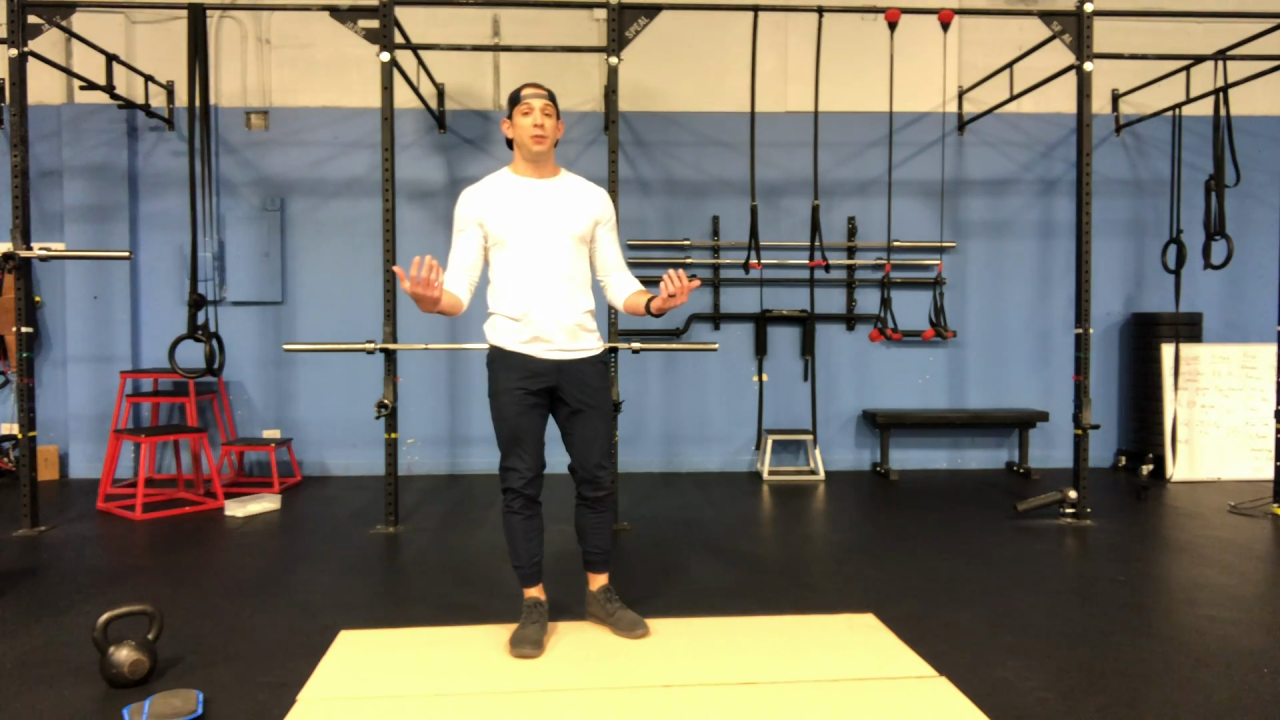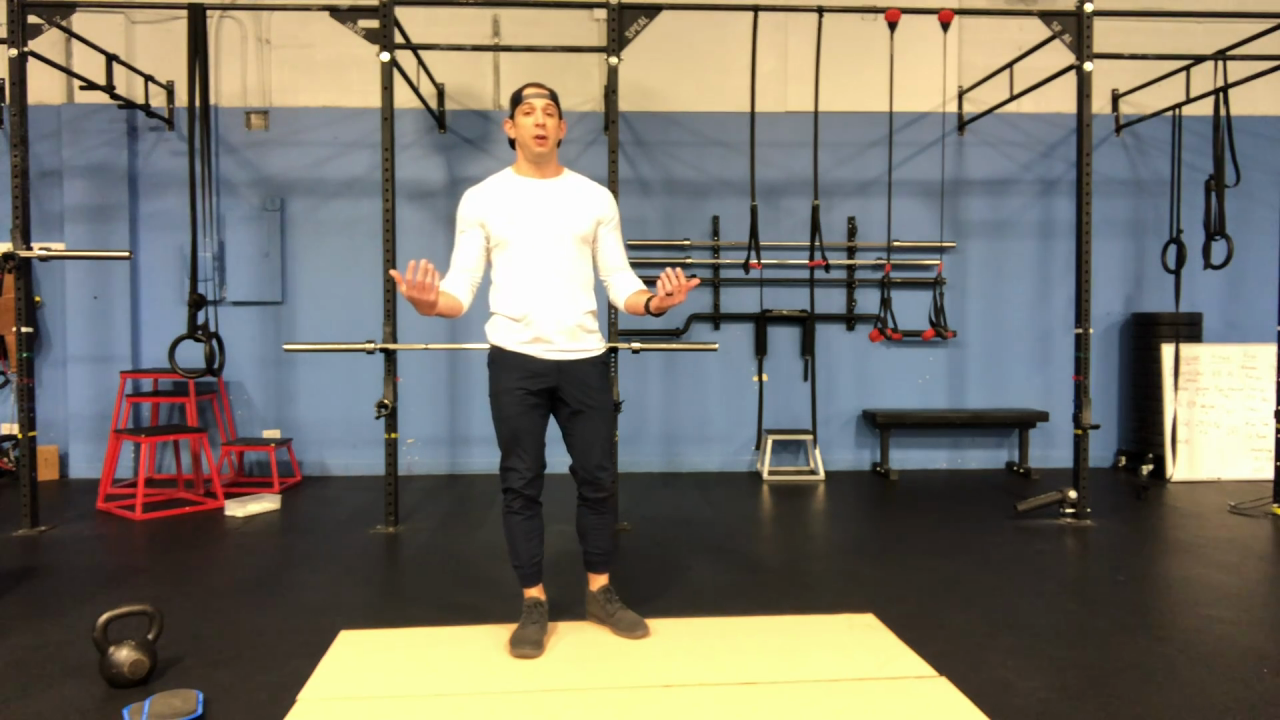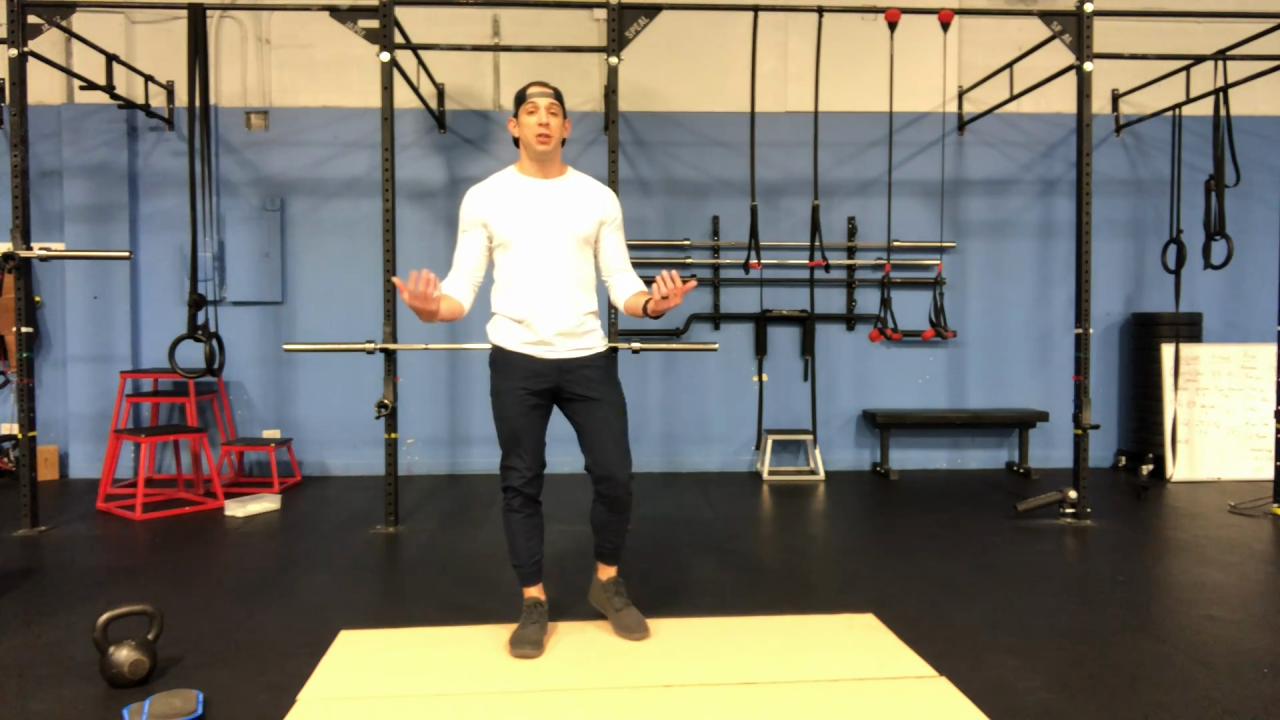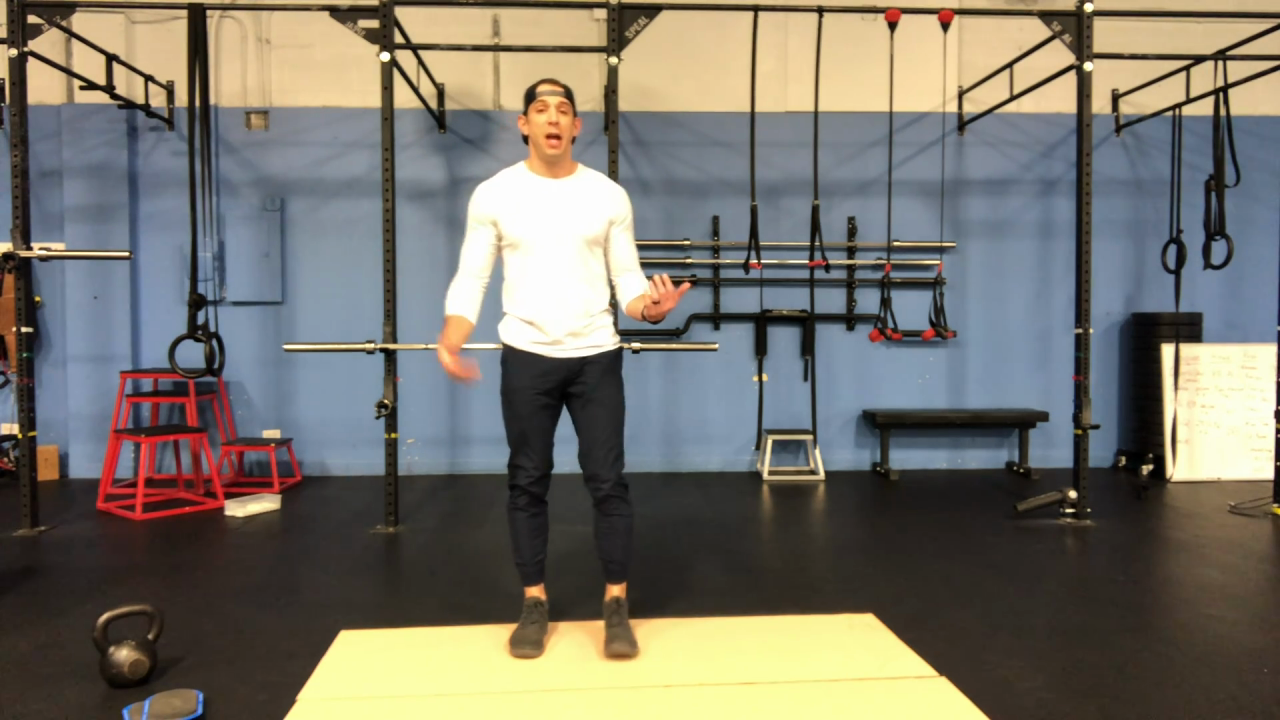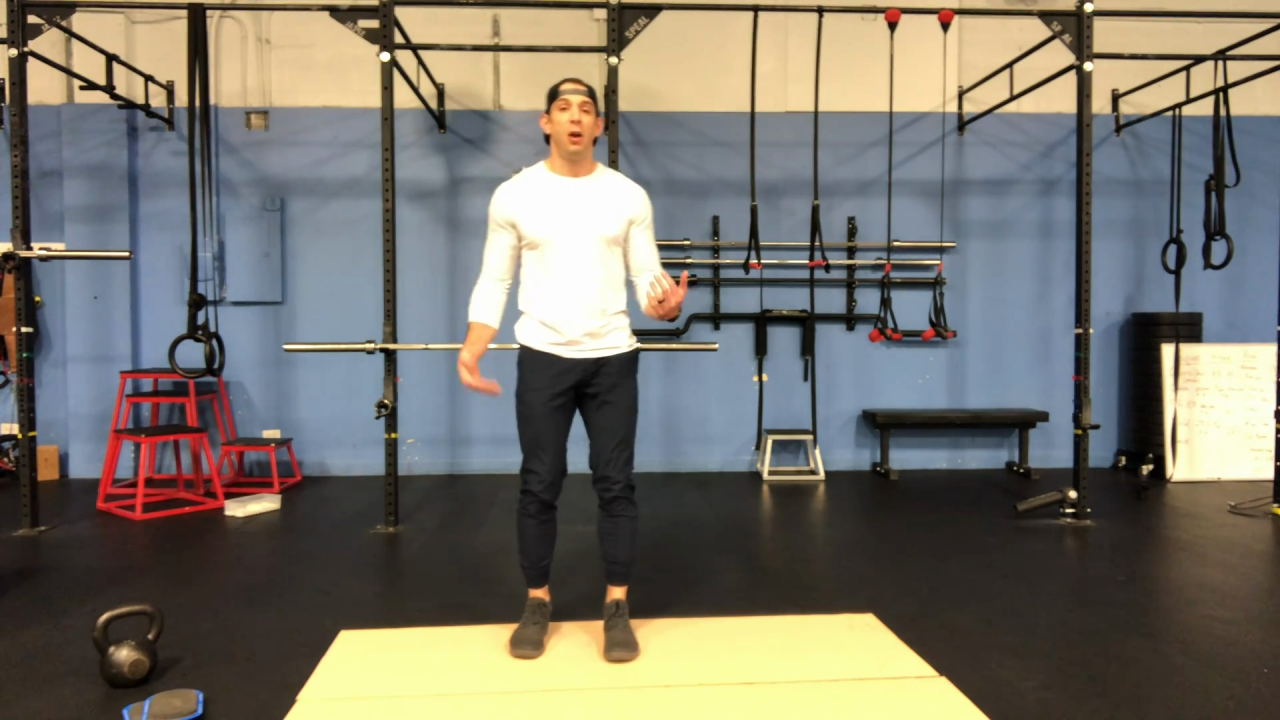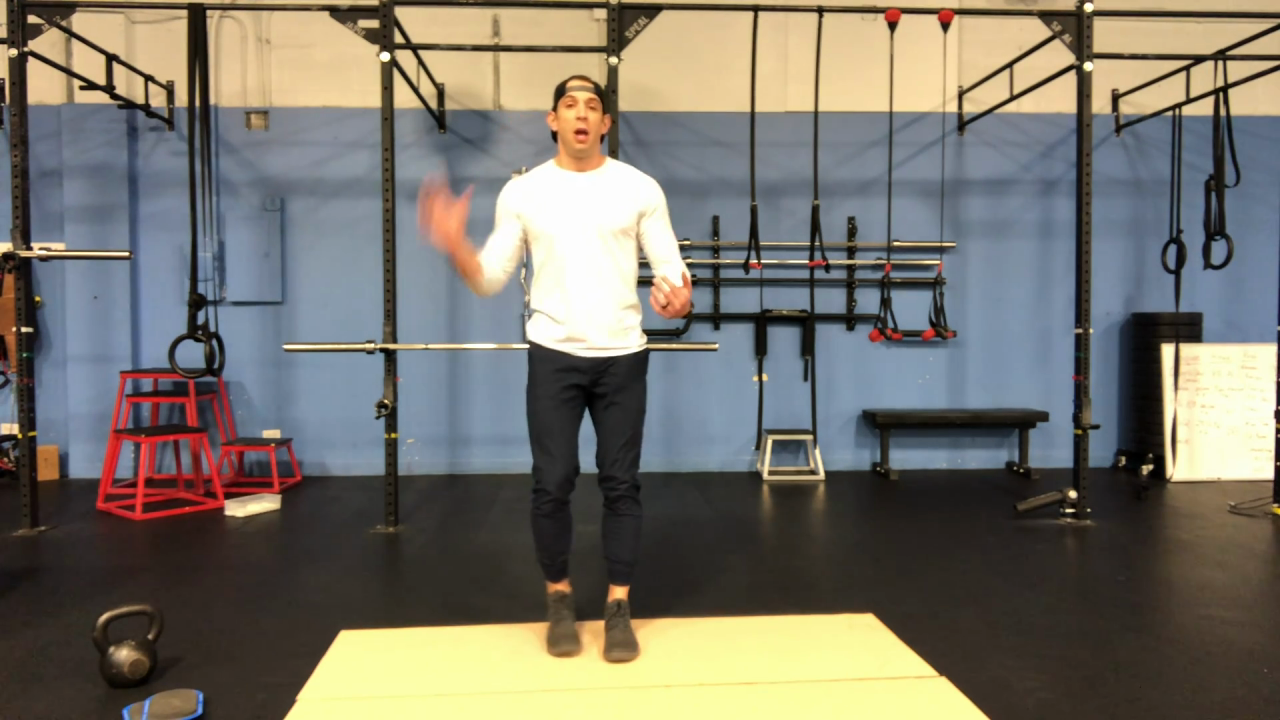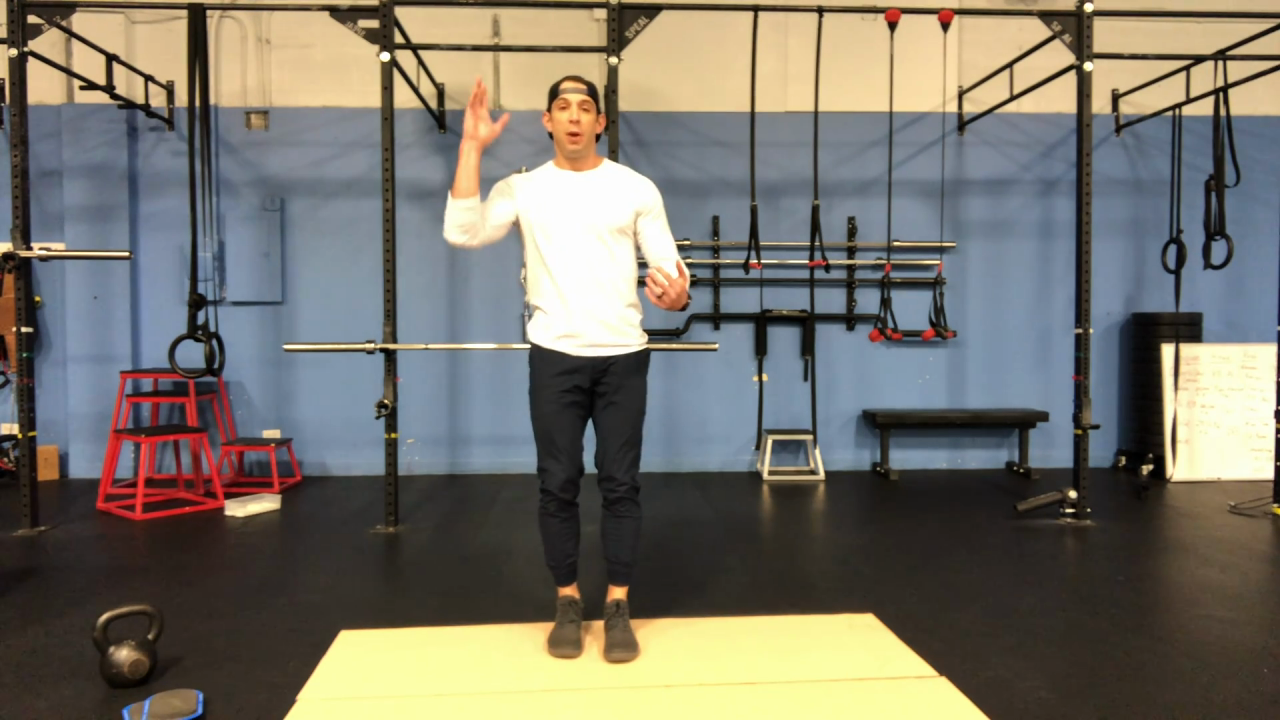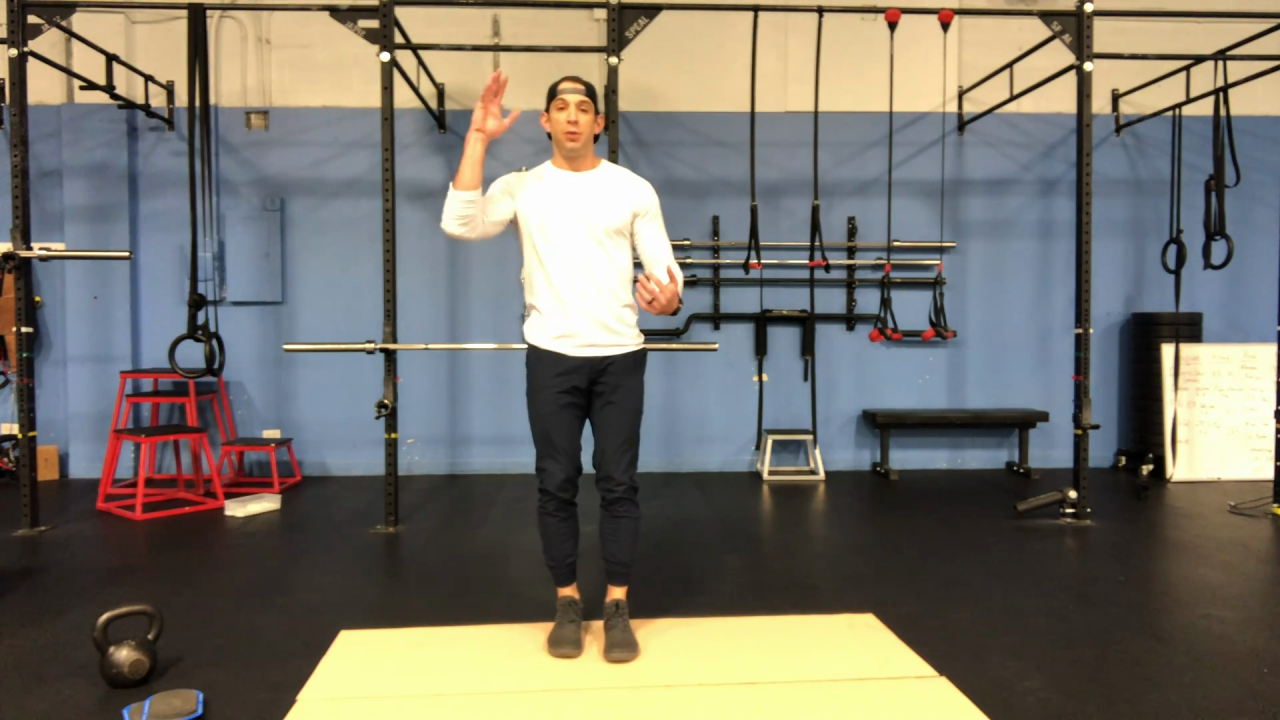
dt=0.2s
person 1, frame 1
left shoulder: (592, 197)
right shoulder: (479, 198)
left elbow: (614, 281)
right elbow: (460, 287)
left wrist: (654, 303)
right wrist: (432, 300)
left hip: (583, 358)
right hip: (515, 360)
left knee: (596, 480)
right knee: (520, 484)
left ankle: (600, 594)
right ankle: (533, 605)
person 1, frame 2
left shoulder: (595, 197)
right shoulder: (481, 199)
left elbow: (618, 280)
right elbow: (462, 285)
left wrist: (654, 303)
right wrist: (431, 303)
left hip: (584, 359)
right hip: (516, 360)
left knee: (597, 480)
right knee: (522, 484)
left ankle: (600, 593)
right ankle: (534, 604)
person 1, frame 3
left shoulder: (598, 197)
right shoulder: (484, 197)
left elbow: (619, 279)
right elbow: (464, 281)
left wrist: (651, 305)
right wrist: (436, 306)
left hip: (588, 358)
right hip: (517, 359)
left knee: (613, 475)
right knee: (521, 484)
left ankle: (607, 583)
right ankle: (533, 603)
person 1, frame 4
left shoulder: (608, 195)
right shoulder: (493, 194)
left elbow: (626, 279)
right elbow: (471, 279)
left wrist: (653, 308)
right wrist: (451, 340)
left hip: (596, 357)
right hip: (526, 358)
left knee: (606, 480)
right knee: (527, 482)
left ankle: (615, 605)
right ankle: (534, 603)
person 1, frame 5
left shoulder: (628, 195)
right shoulder: (512, 196)
left elbow: (645, 278)
right elbow: (493, 283)
left wrist: (665, 302)
right wrist: (472, 352)
left hip: (612, 358)
right hip: (543, 358)
left knee: (615, 483)
right knee: (539, 484)
left ankle: (616, 606)
right ankle: (536, 603)
person 1, frame 6
left shoulder: (640, 188)
right shoulder: (524, 190)
left elbow: (669, 265)
right elbow: (491, 276)
left wrist: (680, 297)
right wrist: (459, 249)
left hip: (622, 357)
right hip: (554, 356)
left knee: (620, 483)
right knee: (551, 482)
left ankle: (617, 608)
right ankle: (559, 596)
person 1, frame 7
left shoulder: (636, 187)
right shoulder: (523, 189)
left elbow: (667, 262)
right elbow: (462, 232)
left wrist: (678, 294)
right wrist: (473, 147)
left hip: (622, 356)
right hip: (555, 357)
left knee: (620, 483)
right knee: (558, 484)
left ankle: (617, 607)
right ankle: (568, 603)
person 1, frame 8
left shoulder: (634, 189)
right shoulder: (521, 187)
left elbow: (663, 265)
right elbow: (460, 223)
left wrist: (670, 297)
right wrist: (478, 137)
left hip: (620, 357)
right hip: (552, 358)
left knee: (618, 483)
right knee: (556, 484)
left ankle: (617, 608)
right ankle: (567, 605)
